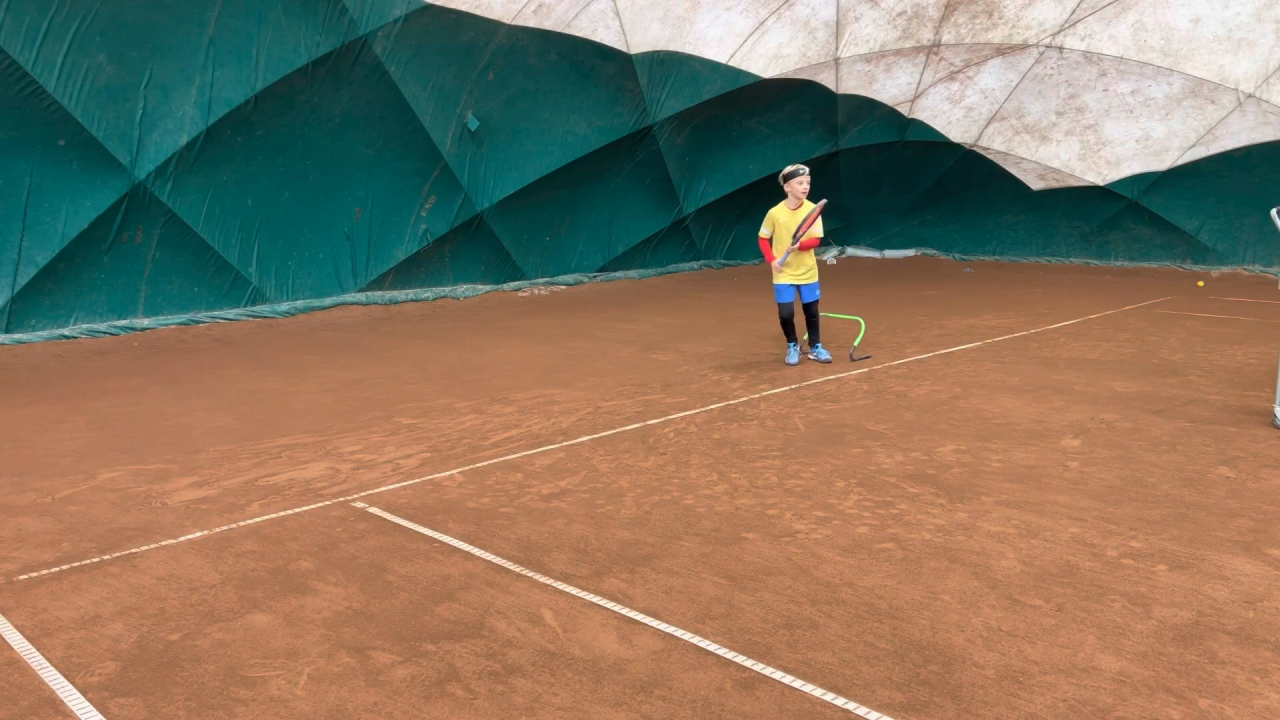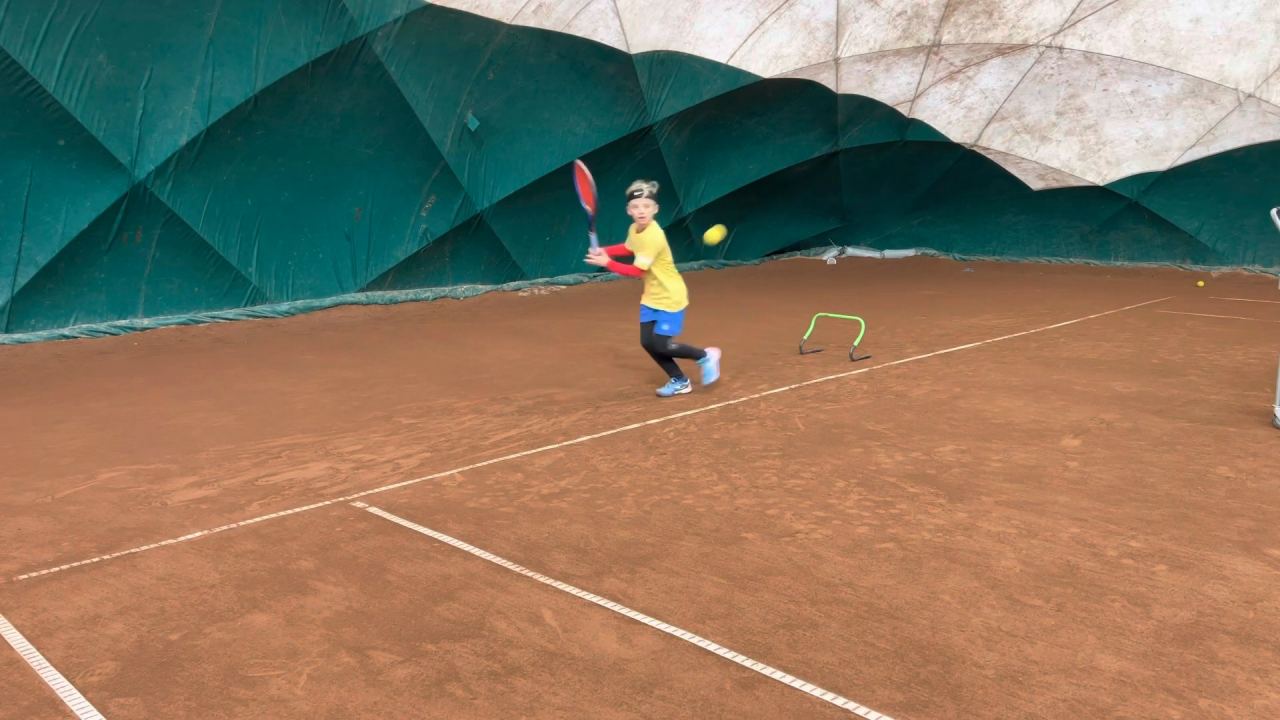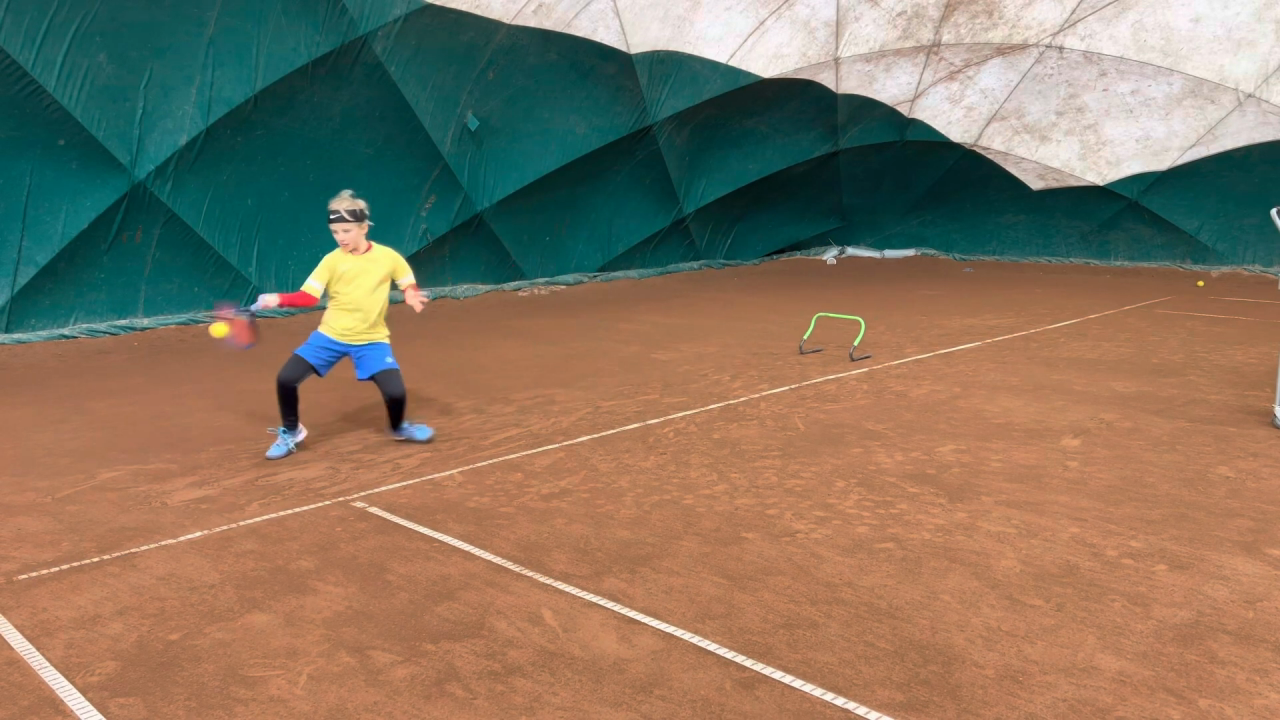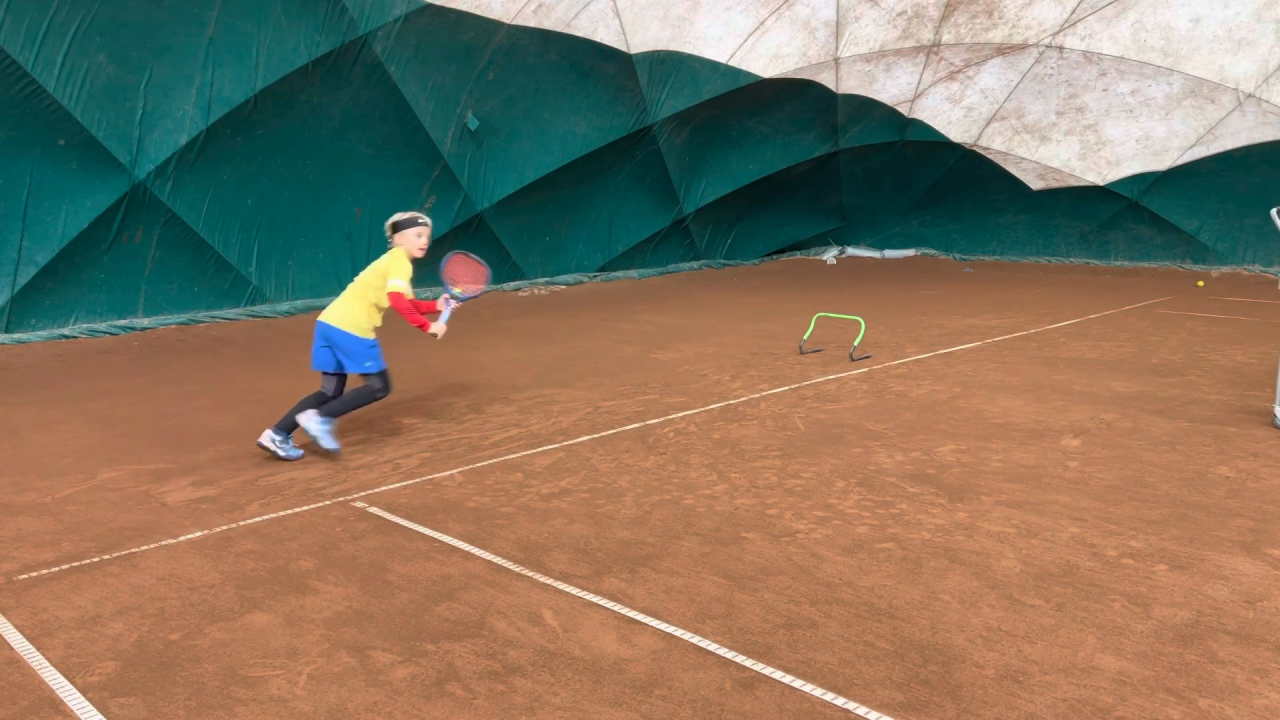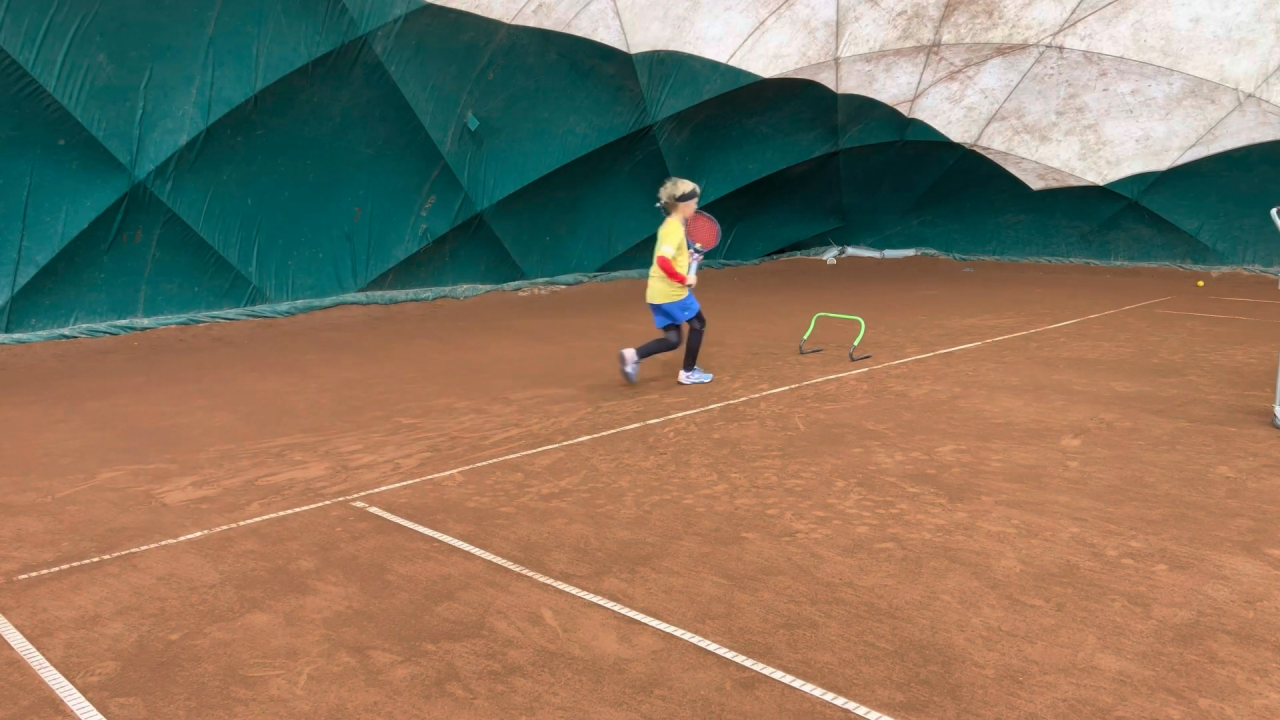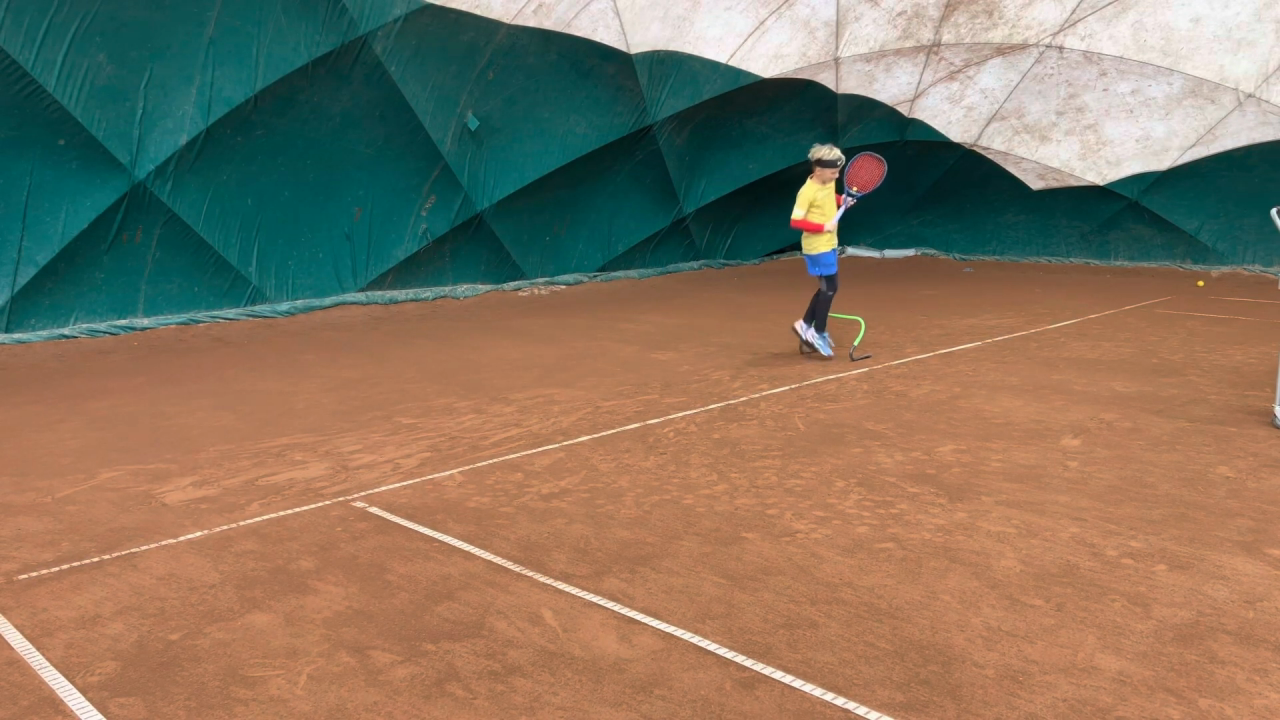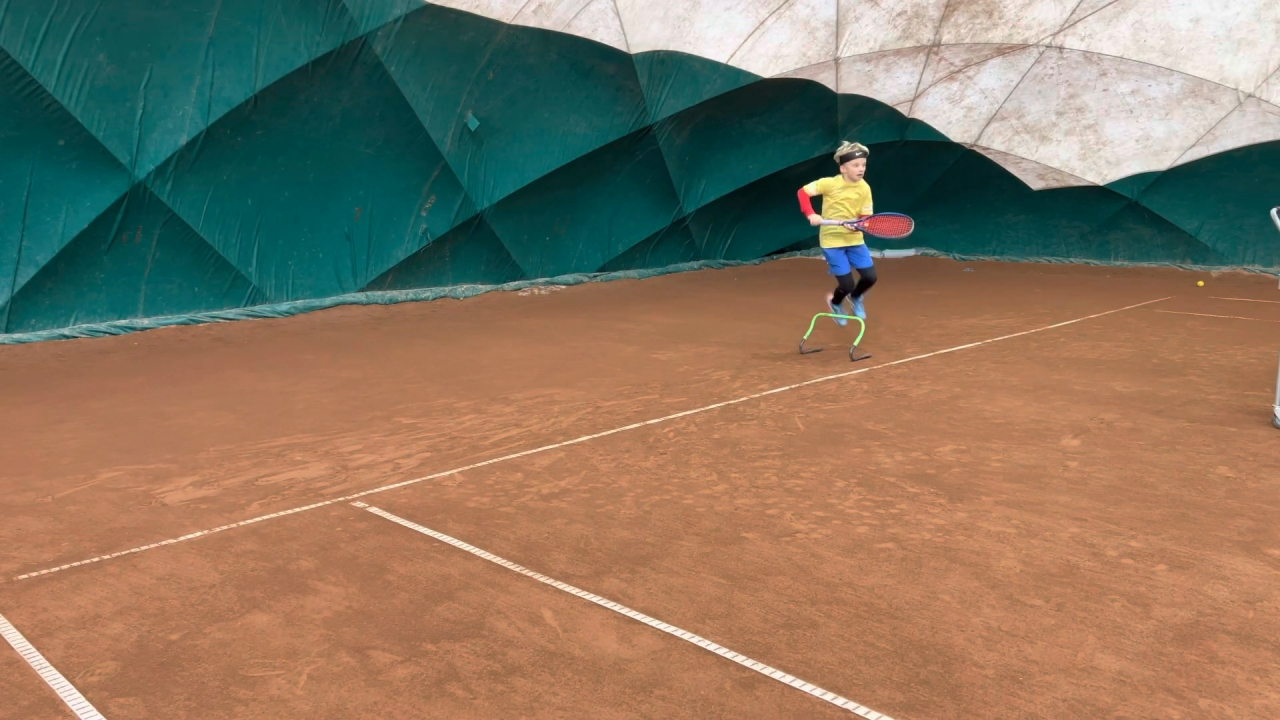
dt=0.7s
person 1, frame 1
left shoulder: (812, 210)
right shoulder: (774, 213)
left elbow: (816, 240)
right elbow: (763, 239)
left wrist: (799, 245)
right wrist: (772, 259)
left hip: (807, 271)
right hip: (783, 273)
left knee: (811, 309)
right knee: (786, 314)
left ankle: (815, 347)
right ankle: (793, 346)
person 1, frame 2
left shoulder: (652, 236)
right shoulder: (634, 229)
left elbow: (638, 271)
right elbow: (628, 249)
left wrist: (607, 263)
right wrist: (604, 251)
left hip: (671, 297)
right hip: (653, 296)
left knee: (662, 347)
right knee: (648, 343)
left ankle: (705, 356)
right ankle: (679, 381)
person 1, frame 3
left shoulder: (389, 256)
right shoulder: (330, 260)
left elbow: (409, 285)
right elbow: (307, 297)
left wrist: (413, 295)
right wrist: (279, 299)
left hip: (371, 339)
right hip: (332, 334)
left knee: (395, 392)
right knee: (287, 379)
left ankle: (398, 426)
right ankle: (290, 430)
person 1, frame 4
left shoulder: (393, 262)
right shoulder: (400, 264)
left elbow: (408, 305)
right elbow: (397, 301)
left wrist: (436, 305)
right wrist: (428, 325)
left hip: (329, 323)
right hip: (350, 328)
left knee: (332, 392)
right knee: (379, 387)
left ankle: (278, 435)
right ankle: (321, 418)
person 1, frame 5
left shoulder: (667, 225)
right shoulder: (675, 229)
right elbow: (662, 261)
left wrist: (688, 257)
right wrist: (683, 279)
left hip: (657, 291)
right hip: (672, 292)
left knee: (672, 340)
right knee: (698, 325)
left ankle: (633, 355)
right ankle: (689, 372)
person 1, frame 6
left shoulder: (829, 182)
right shoulder: (807, 191)
right elbow: (795, 221)
left wrist: (841, 200)
right wrist: (822, 226)
left hip: (829, 244)
right hip: (817, 246)
left knee: (827, 288)
right knee: (829, 288)
left ankle: (807, 325)
right ankle: (817, 332)
person 1, frame 7
left shoulder: (865, 189)
right shoulder: (830, 184)
left elbow: (867, 215)
right elbow: (803, 192)
right wrist: (811, 214)
left hip: (854, 240)
right hip: (832, 241)
left knee: (870, 276)
right knee: (848, 283)
left ankle: (856, 297)
right ankle: (835, 302)
